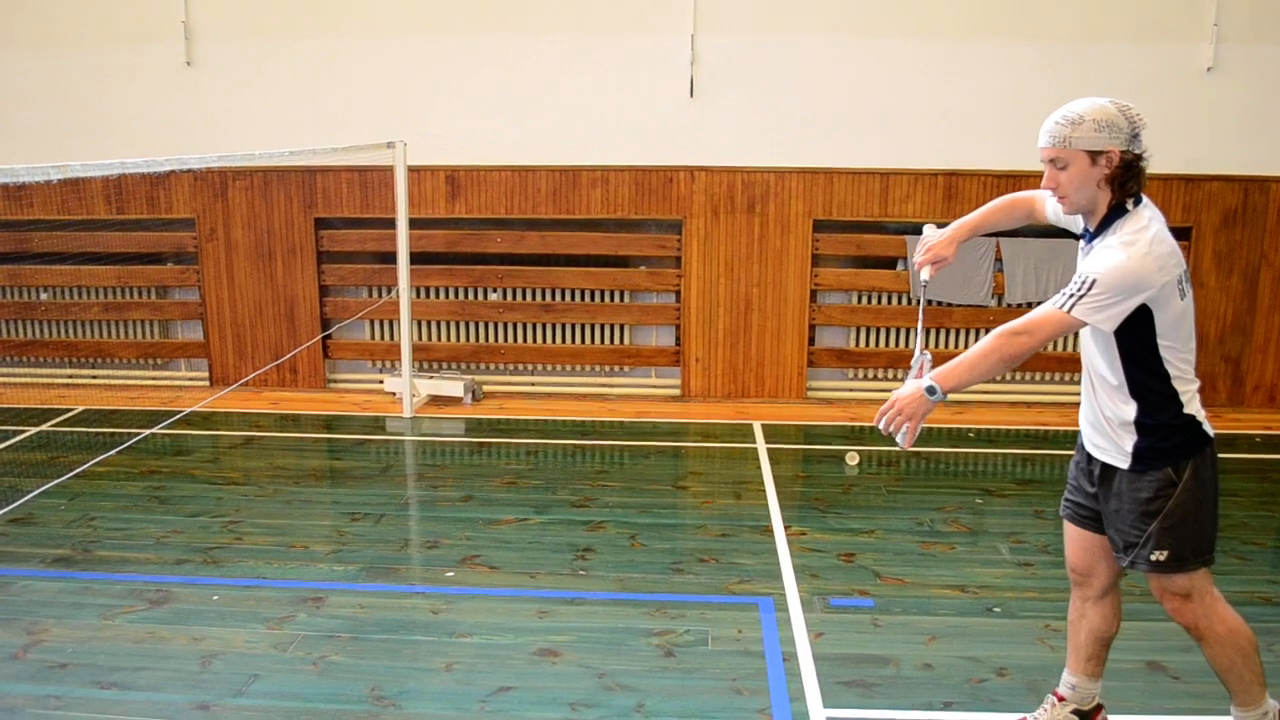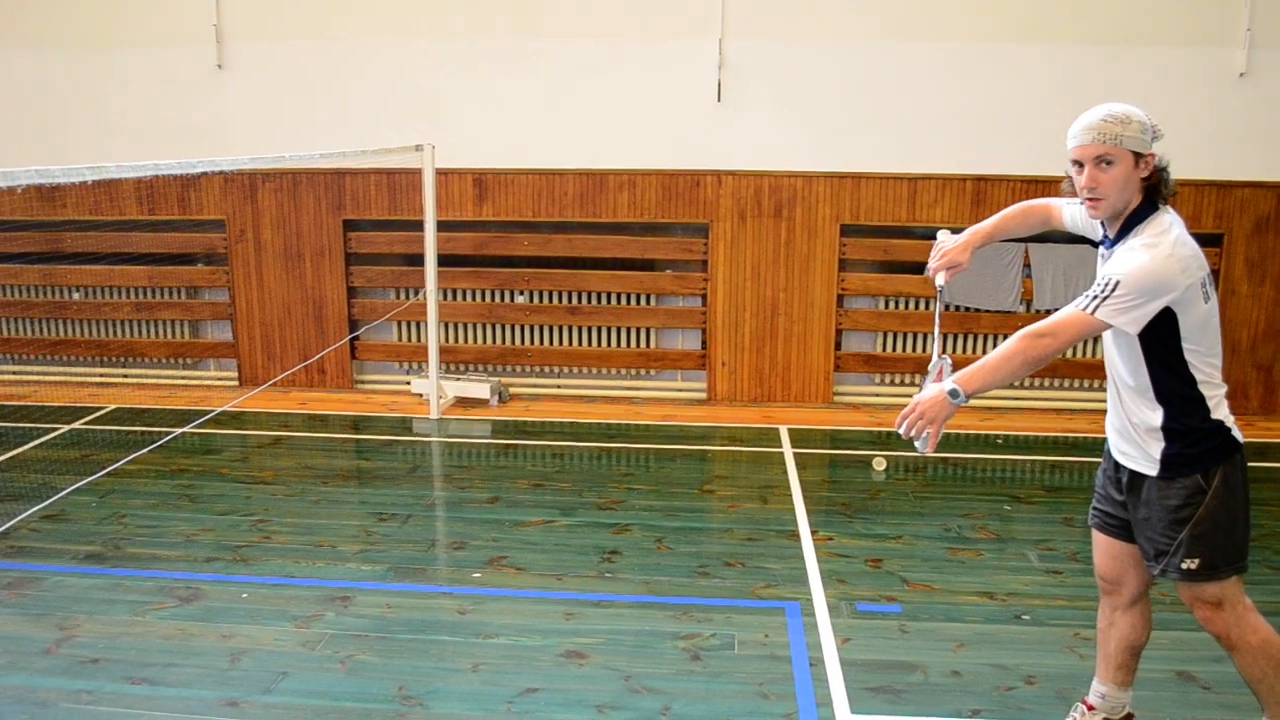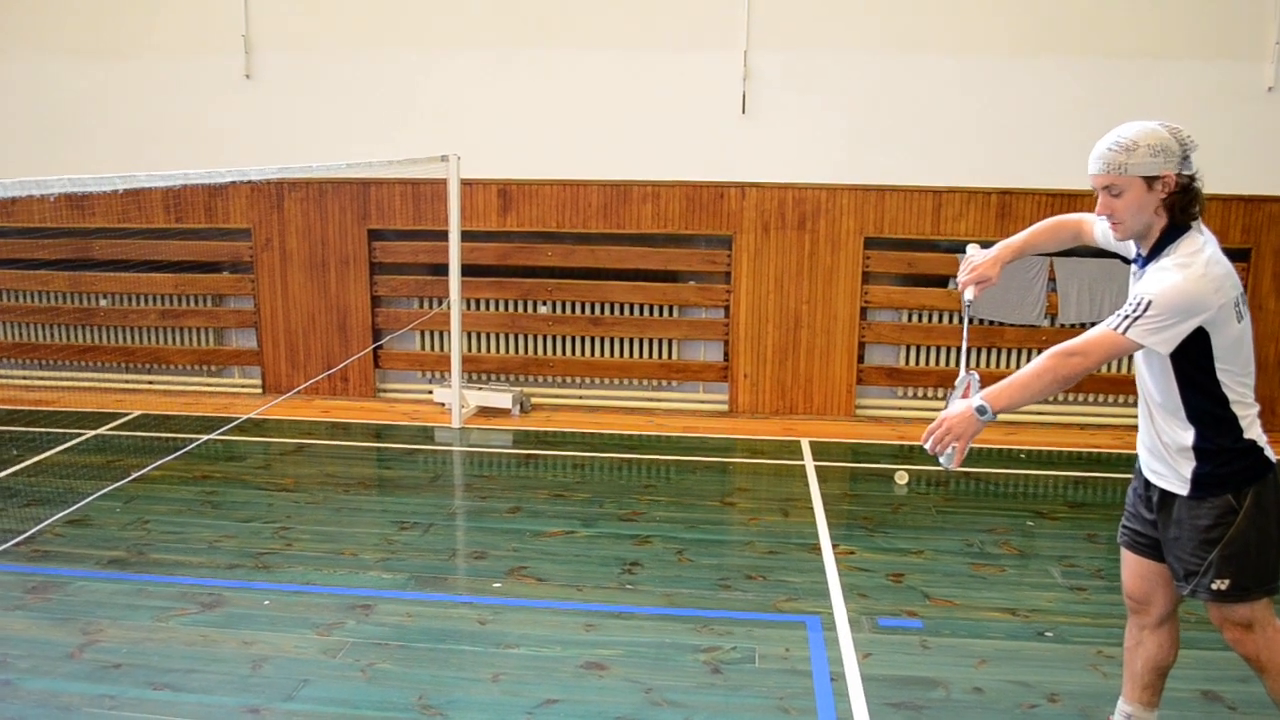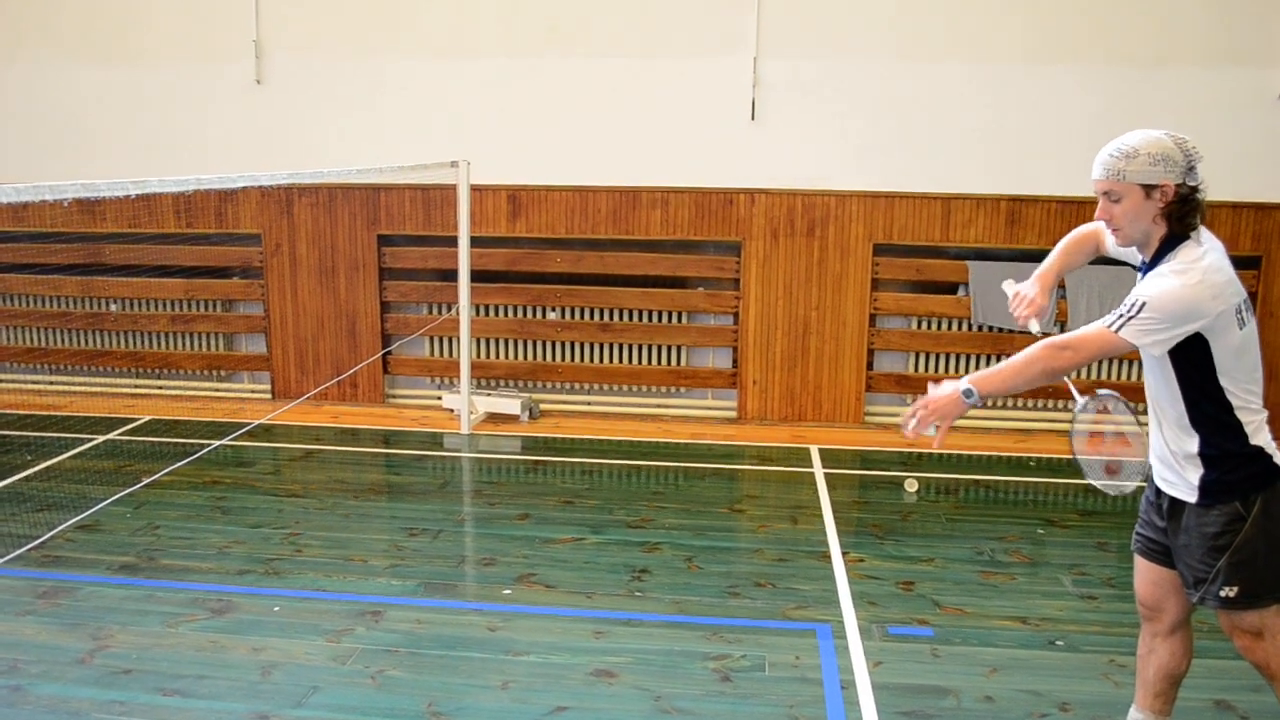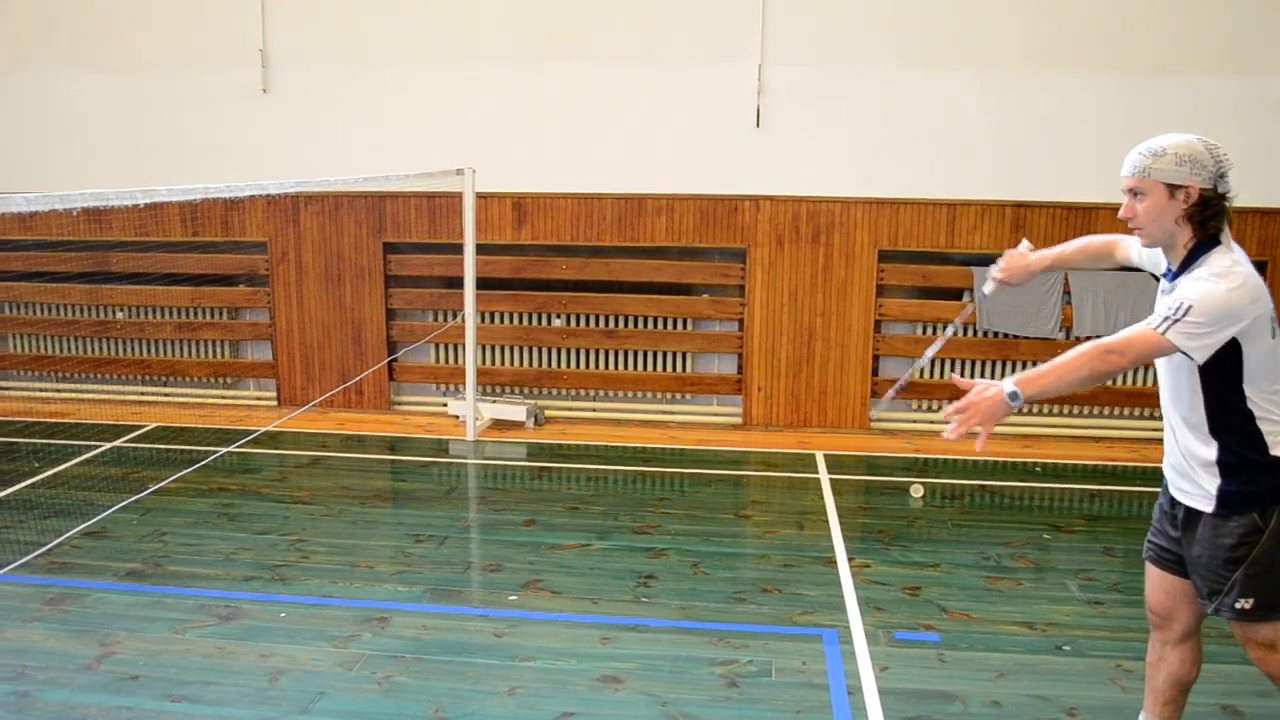
dt=0.7s
person 1, frame 1
left shoulder: (1133, 253)
right shoulder: (1104, 207)
left elbow: (1023, 337)
right elbow: (1025, 205)
left wrist: (932, 387)
right wrist: (956, 232)
left hip: (1157, 457)
right hip: (1102, 443)
left knee: (1186, 600)
right knee: (1089, 577)
person 1, frame 2
left shoulder: (1155, 256)
right shoulder: (1115, 215)
left elbow: (1046, 340)
right elbow: (1041, 211)
left wrist: (953, 391)
right wrist: (971, 238)
left hip: (1186, 462)
right hip: (1129, 451)
left knee: (1217, 608)
right knee: (1118, 586)
person 1, frame 3
left shoulder: (1187, 276)
right shoulder: (1152, 233)
left elbow: (1075, 359)
right elbow: (1073, 227)
left wrist: (981, 407)
right wrist: (1000, 253)
left hip: (1217, 483)
right hip: (1160, 471)
right knee: (1146, 604)
person 1, frame 4
left shoulder: (1188, 282)
right shoulder: (1166, 241)
left elbow: (1069, 353)
right elbow: (1089, 238)
left wrist: (966, 390)
right wrist: (1041, 283)
left hip: (1228, 489)
right hip: (1174, 479)
right knee: (1159, 611)
person 1, frame 5
left shoulder: (1222, 286)
right shoulder: (1180, 254)
left elbow: (1113, 354)
right elbow: (1110, 246)
left wrist: (1009, 392)
right wrist: (1037, 259)
right hip: (1186, 489)
right knee: (1169, 620)
